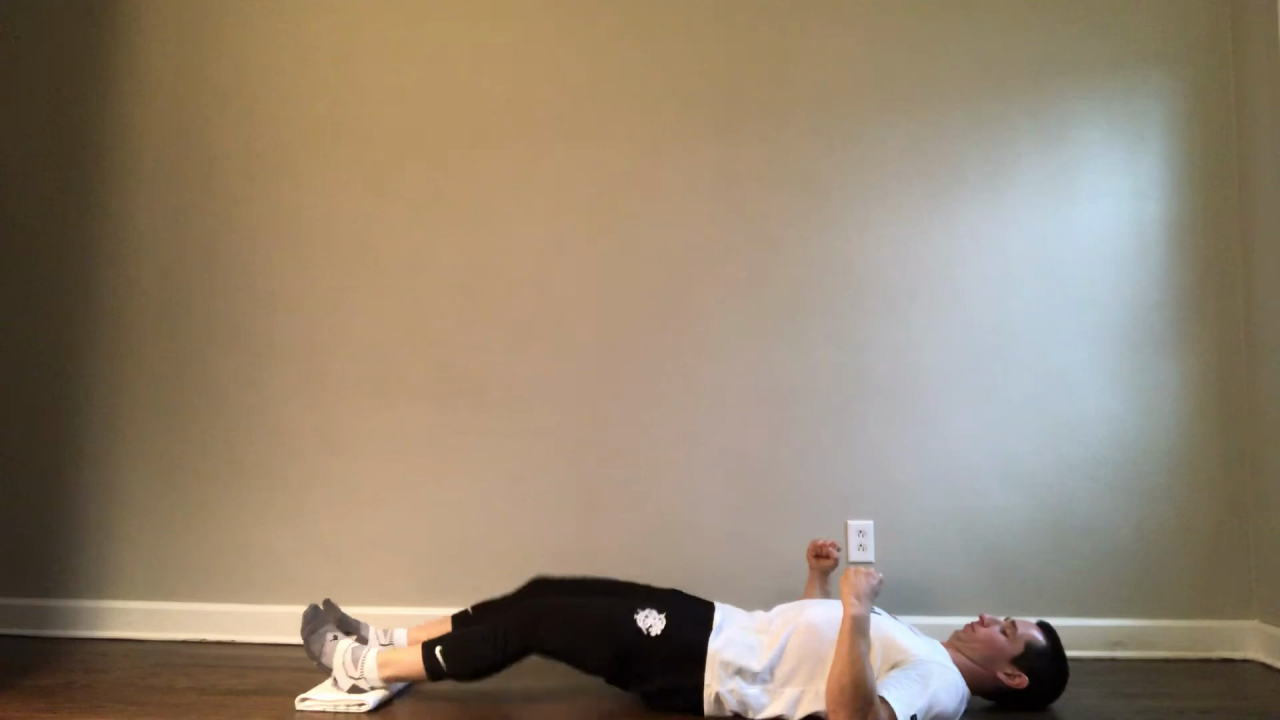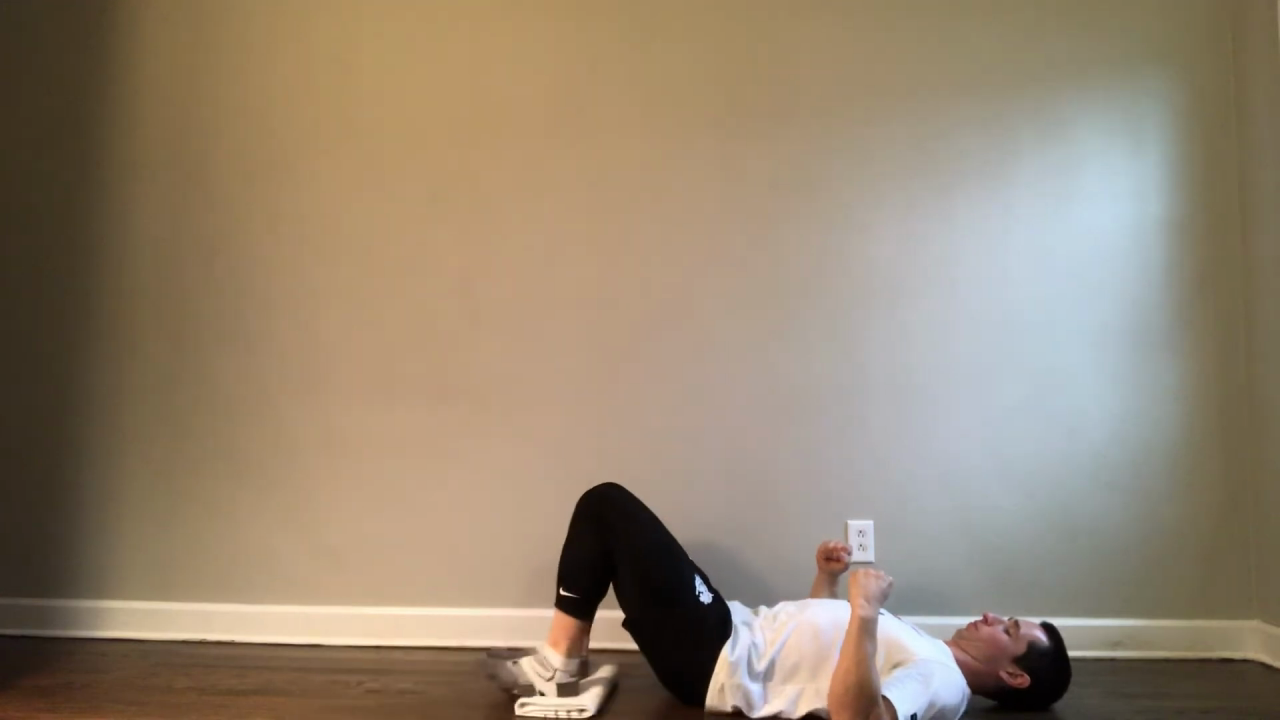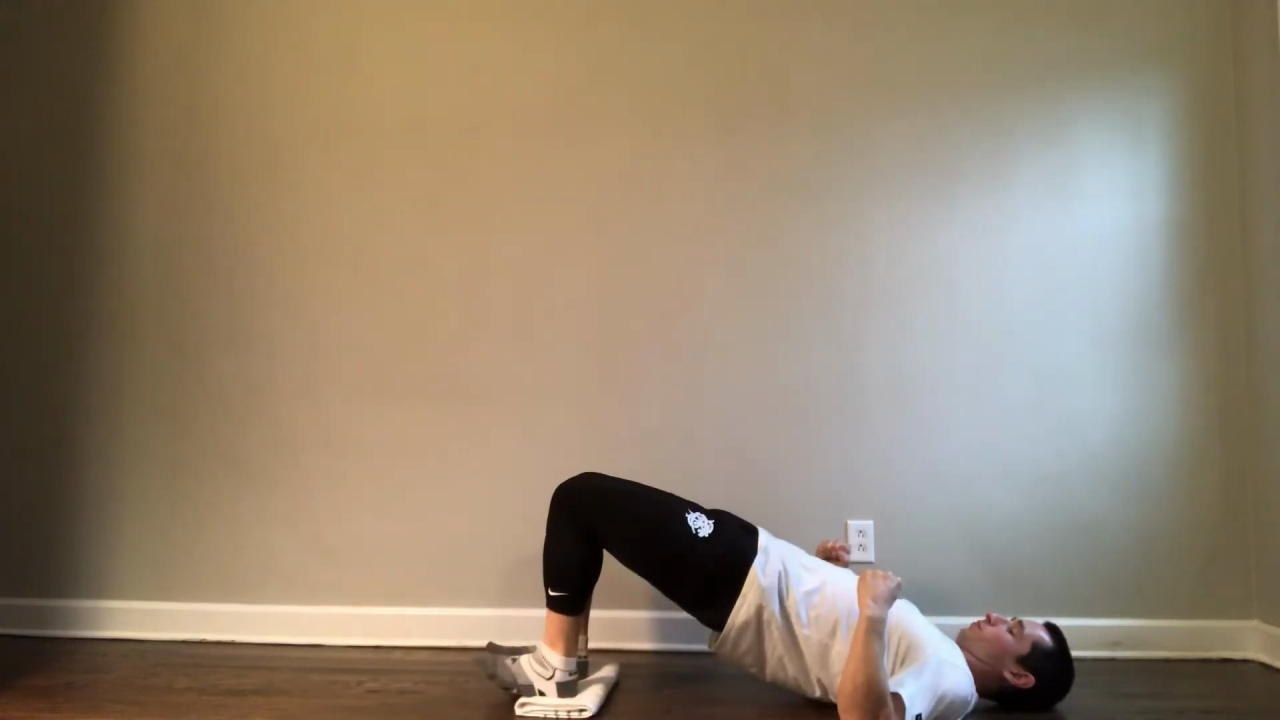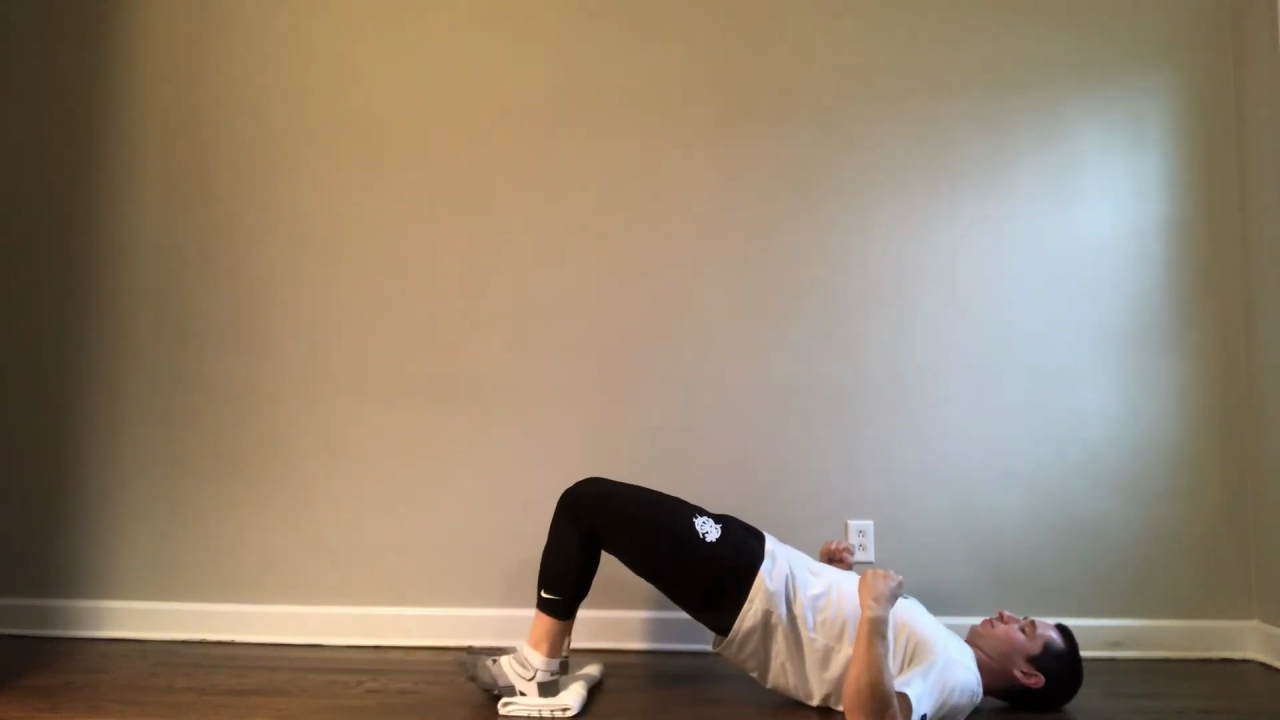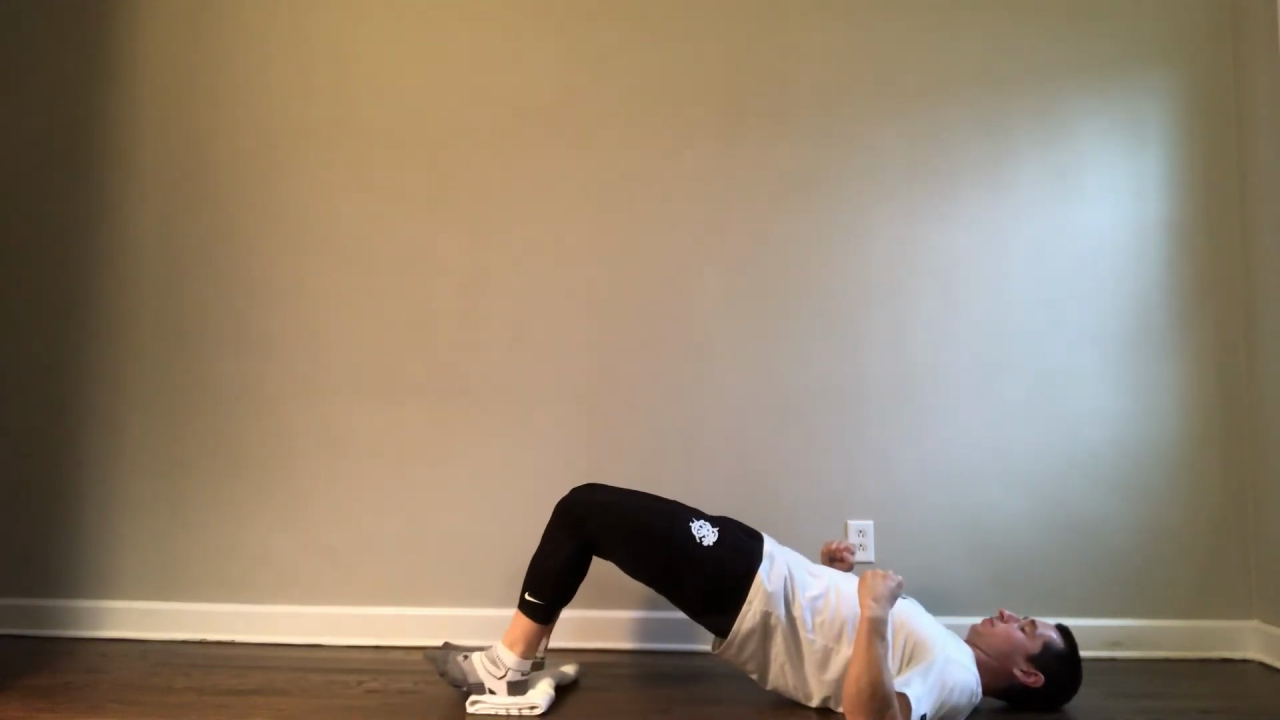
dt=1s
person 1, frame 1
right shoulder: (925, 653)
left wrist: (855, 610)
right wrist: (820, 578)
right hip: (715, 626)
left knee: (533, 624)
right knee: (543, 599)
right ankle: (388, 645)
person 1, frame 2
right shoulder: (928, 655)
left wrist: (864, 612)
right wrist: (828, 581)
left hip: (717, 663)
right hip: (735, 631)
left knee: (605, 506)
right knee: (607, 508)
left ankle: (557, 668)
right ankle: (558, 664)
person 1, frame 3
right shoulder: (940, 658)
left wrist: (874, 612)
right wrist: (837, 576)
left hip: (746, 579)
right hip: (752, 568)
left knee: (581, 497)
right knee: (585, 499)
left ankle: (554, 667)
right ankle: (558, 662)
person 1, frame 4
right shoulder: (946, 655)
left wrist: (874, 612)
right wrist: (840, 577)
left hip: (755, 589)
right hip: (761, 570)
left knee: (587, 503)
right knee: (590, 501)
left ankle: (537, 666)
right ankle: (538, 664)
person 1, frame 5
right shoulder: (946, 652)
left wrist: (874, 613)
right wrist: (839, 578)
left hip: (752, 589)
right hip: (759, 569)
left knee: (585, 508)
right knee: (587, 508)
left ankle: (510, 663)
right ankle: (510, 660)
